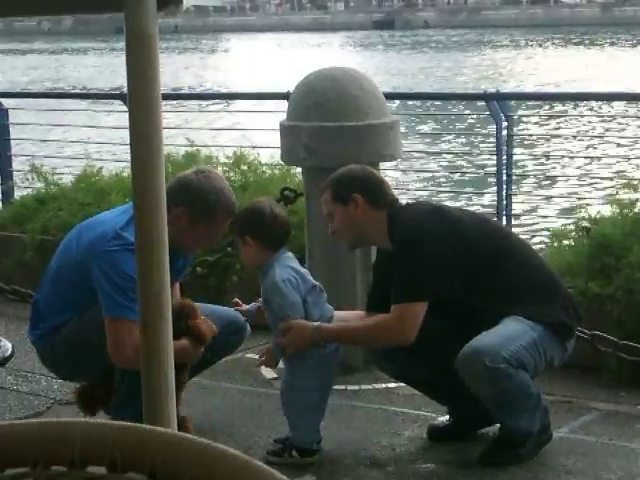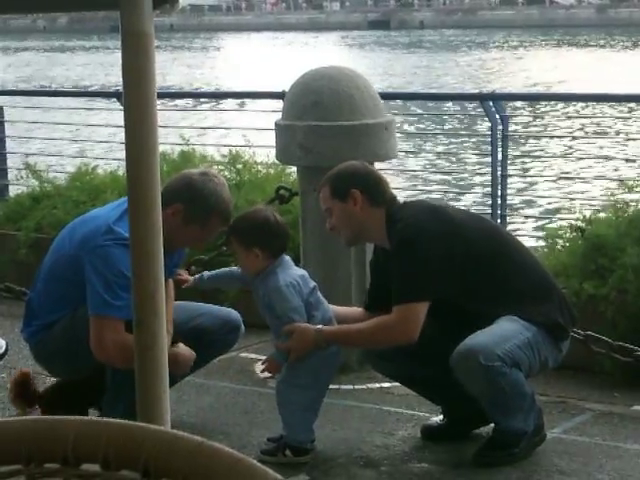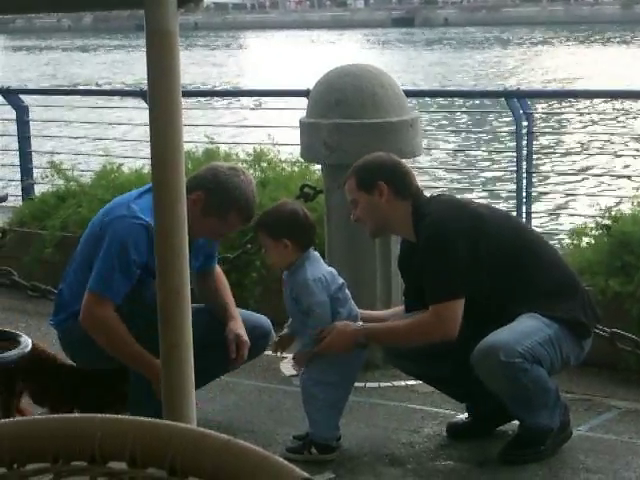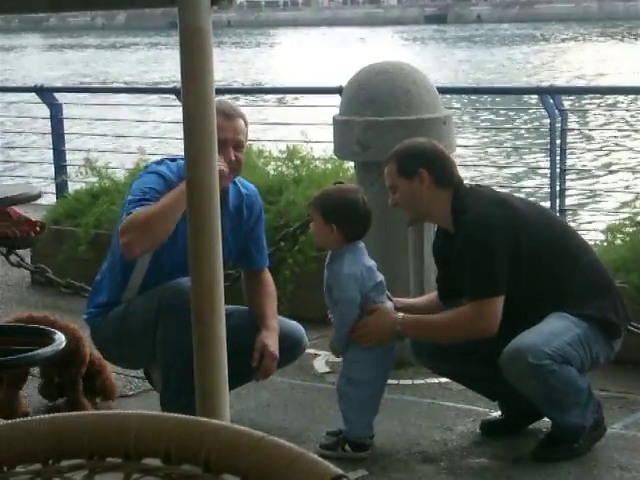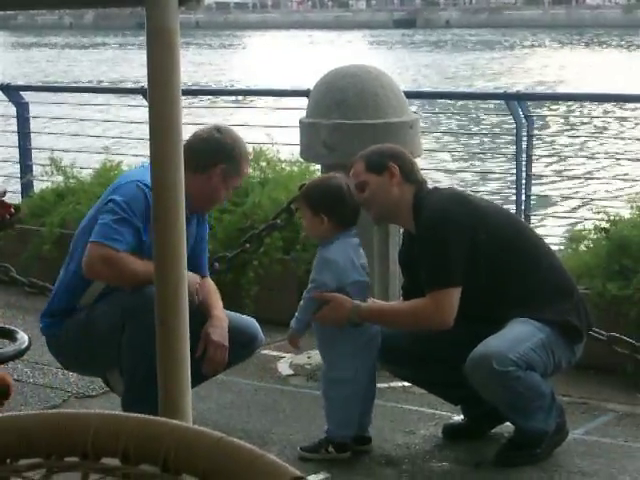
dt=1s
person 1, frame 1
left shoulder: (419, 230)
right shoulder: (394, 245)
left elbow: (403, 328)
right elbow: (374, 317)
left wrist: (317, 334)
left hip: (542, 321)
right hip: (484, 320)
left knee: (480, 358)
right knee: (384, 346)
left ankle: (529, 426)
right ankle: (473, 408)
person 1, frame 2
left shoulder: (418, 229)
right shoulder: (389, 245)
left elbow: (405, 328)
right elbow: (375, 316)
left wrist: (320, 336)
left hip: (536, 322)
right hip: (476, 321)
left knee: (474, 356)
right knee: (379, 344)
left ankle: (524, 424)
right ankle: (466, 408)
person 1, frame 3
left shoulder: (444, 224)
right shoulder: (415, 240)
left elbow: (444, 325)
right elbow: (417, 314)
left wrist: (359, 334)
right wrist: (356, 317)
left hip: (558, 319)
right hip: (500, 319)
left knee: (497, 354)
right knee: (400, 343)
left ankle: (549, 421)
right ankle: (490, 405)
person 1, frame 4
left shoulder: (485, 218)
right shoulder: (449, 231)
left elbow: (484, 320)
right elbow: (450, 300)
left wrist: (398, 325)
right wrist: (394, 306)
left hip: (588, 317)
right hip: (529, 315)
left knee: (524, 356)
right knee: (429, 343)
left ankle: (583, 417)
right ankle: (521, 404)
person 1, frame 5
left shoulder: (443, 213)
right shoulder: (416, 233)
left elbow: (440, 313)
right elbow: (418, 305)
left wrist: (355, 312)
right wrist: (362, 305)
left hip: (551, 322)
right hip: (490, 321)
left knee: (490, 362)
right knee: (391, 344)
left ankle: (544, 422)
right ankle: (484, 407)
person 2, frame 1
left shoulder: (173, 230)
right shoulder: (121, 248)
left elbow: (170, 286)
right elbow: (124, 350)
right wrist: (185, 349)
left hip: (118, 319)
left knee: (233, 325)
left ankle: (138, 390)
right ankle: (127, 422)
person 2, frame 2
left shoulder: (169, 225)
right shoulder: (114, 244)
left elbow: (165, 281)
right elbow: (107, 345)
left wrist: (166, 335)
right wrist: (172, 358)
left hip: (121, 319)
left knee: (226, 325)
left ankle: (127, 387)
right ankle: (121, 420)
person 2, frame 3
left shoulder: (201, 217)
right shoulder: (133, 225)
left elbow: (208, 273)
right elbow: (93, 313)
left wrist: (233, 319)
right wrist: (156, 371)
left hip: (148, 323)
left knee: (257, 332)
left ankle: (161, 390)
right ankle: (147, 417)
person 2, frame 4
left shoulder: (246, 198)
right shoulder: (159, 179)
left elbow: (257, 274)
right elbow: (130, 243)
left wrist: (269, 330)
right wrist: (191, 188)
left hip: (187, 320)
right hip: (119, 323)
left knee: (291, 338)
right knee: (184, 293)
left ankle: (194, 390)
right ankle: (179, 415)
person 2, frame 5
left shoulder: (194, 209)
right shoulder: (139, 190)
left elbow: (199, 281)
right elbow: (96, 263)
left wrist: (217, 318)
left hip: (139, 325)
right hip: (76, 331)
left knee: (245, 334)
right knee: (154, 297)
left ankle: (152, 390)
right ankle: (140, 418)
person 3, frame 1
left shoulder: (278, 278)
right shoulder: (281, 264)
left elbow: (295, 323)
left wrist: (276, 351)
right wrist: (251, 309)
left hip: (314, 347)
right hip: (316, 343)
left knee: (297, 393)
right knee: (300, 393)
left ankle: (304, 447)
right ankle: (305, 436)
person 3, frame 2
left shoulder: (281, 285)
right shoulder: (266, 271)
right elbow: (233, 276)
left wrist: (279, 357)
right wrist: (198, 280)
left hip: (316, 347)
left knee: (292, 391)
right knee: (291, 389)
left ankle: (298, 446)
right ankle: (299, 435)
person 3, frame 3
left shoulder: (309, 278)
right shoulder: (298, 269)
left elbow: (321, 320)
left wrist: (305, 351)
right wrist: (290, 332)
left knee: (317, 387)
right knee: (313, 385)
left ankle: (323, 443)
right ankle: (324, 432)
person 3, frame 4
left shoulder: (345, 269)
right shoulder: (350, 252)
left elbow: (348, 311)
left wrist: (337, 343)
right wrist: (339, 338)
left knee: (354, 386)
right knee: (357, 386)
left ankle: (356, 440)
right ankle: (359, 430)
person 3, frame 5
left shoulder: (330, 256)
right shoulder: (352, 244)
left elbow: (315, 297)
left wrist: (297, 328)
left hip: (345, 339)
right hip: (364, 333)
left knee: (340, 387)
right knee: (360, 386)
left ankle: (338, 441)
right ankle: (358, 434)
